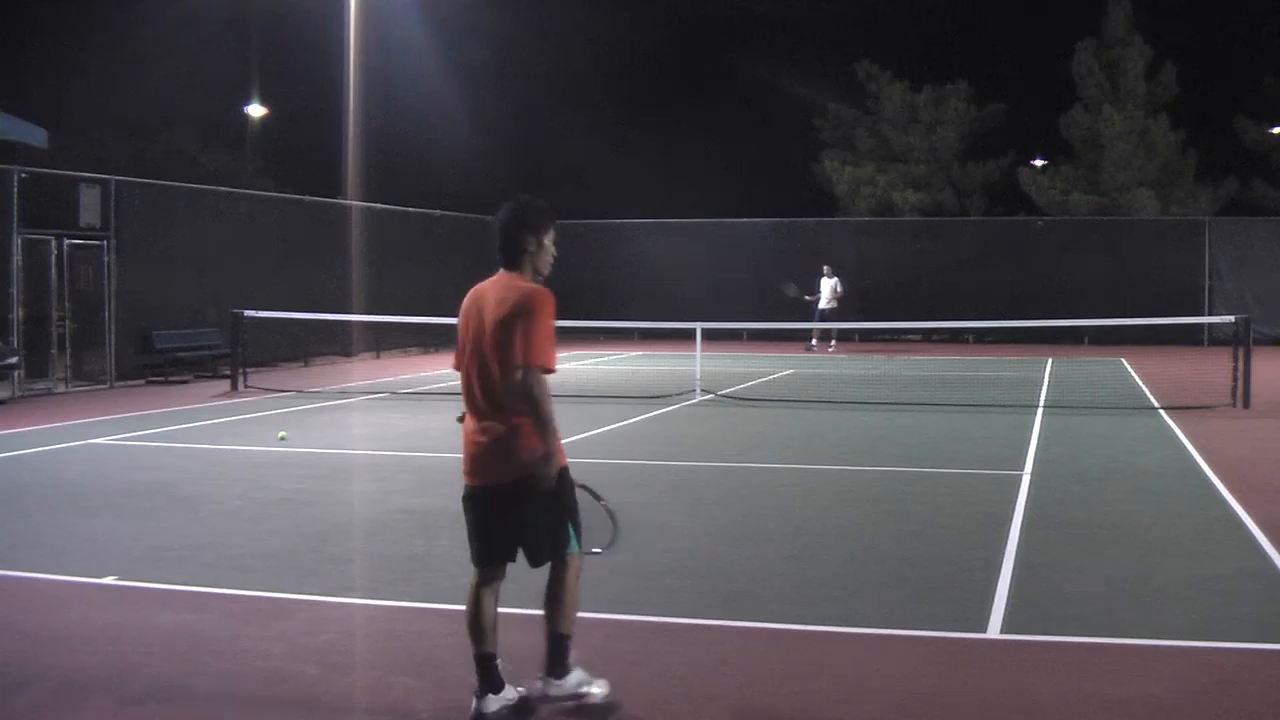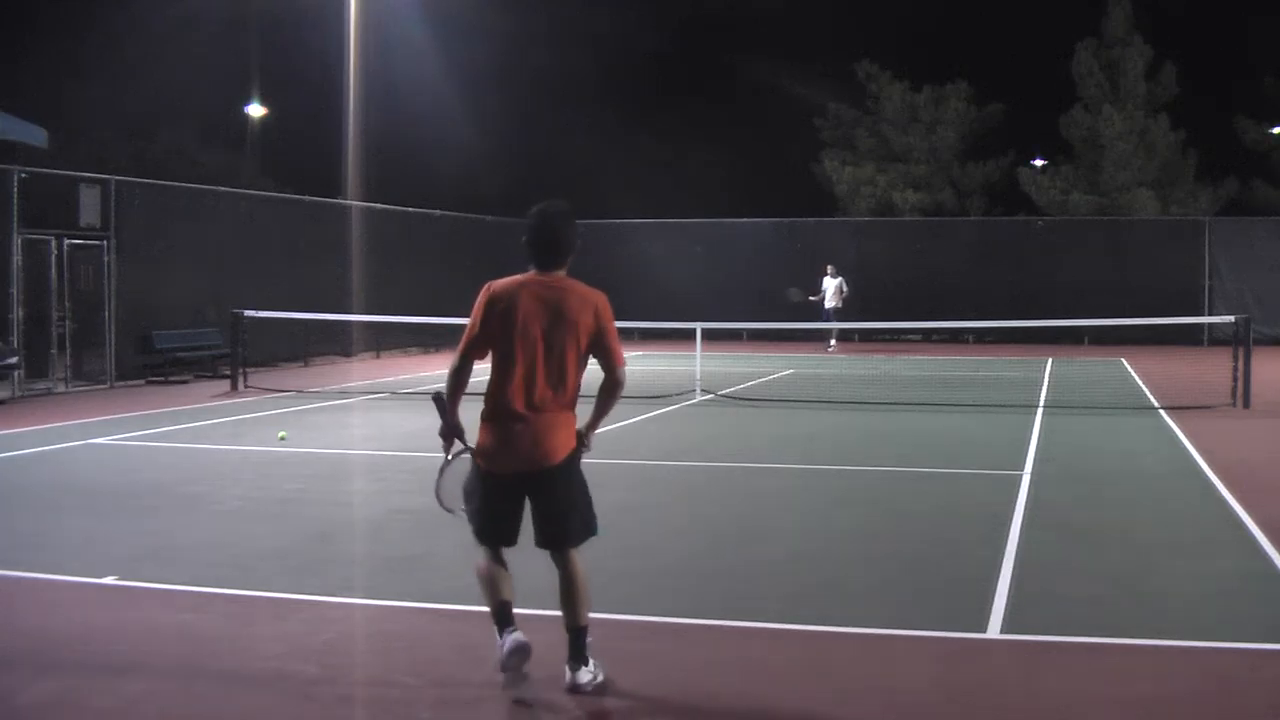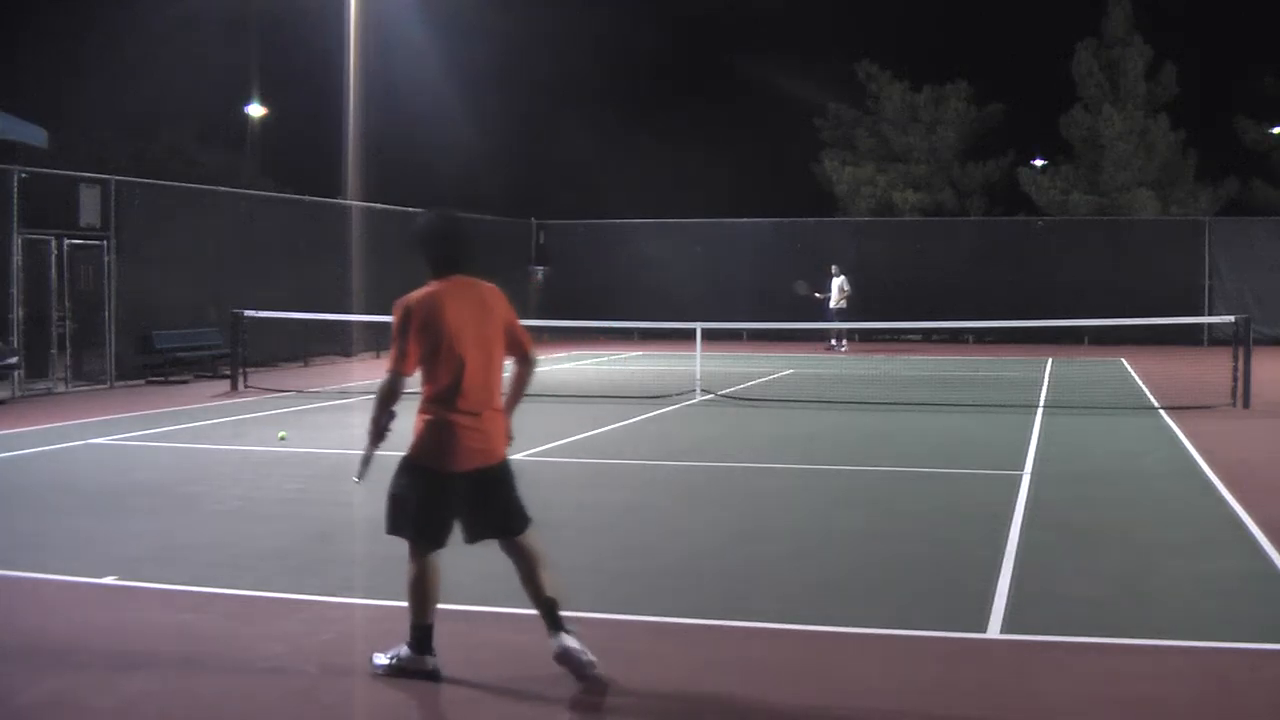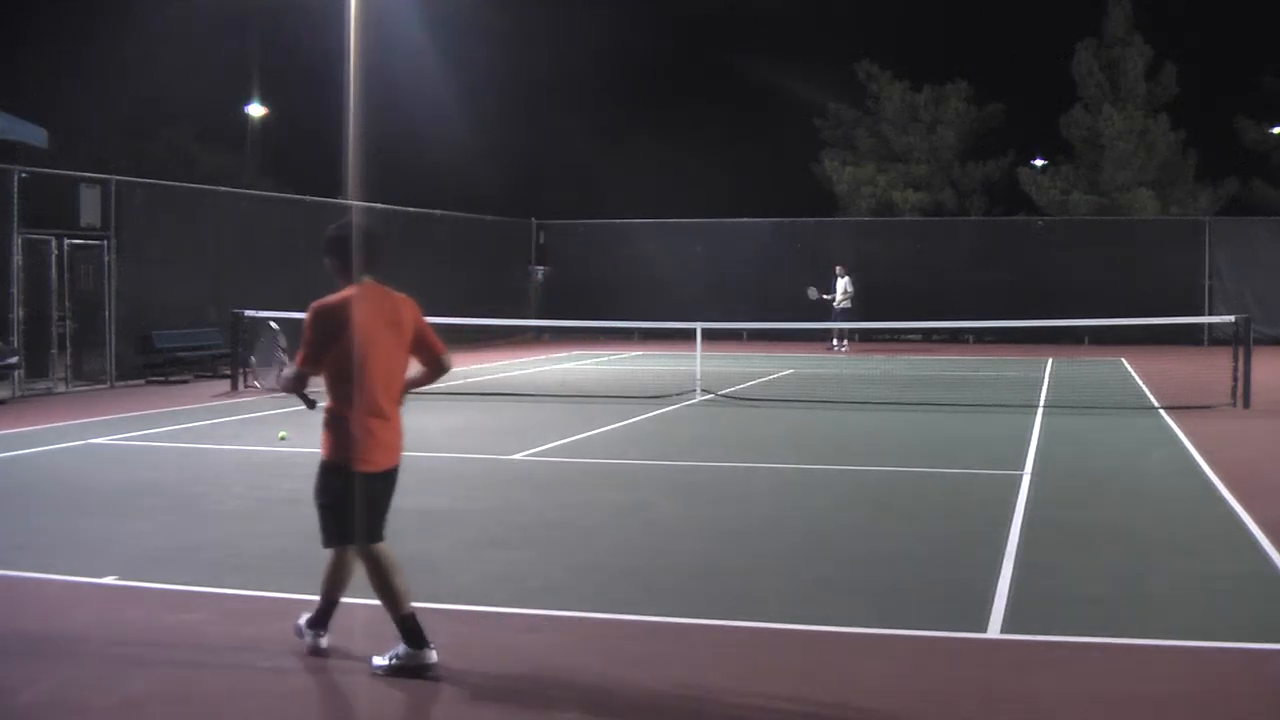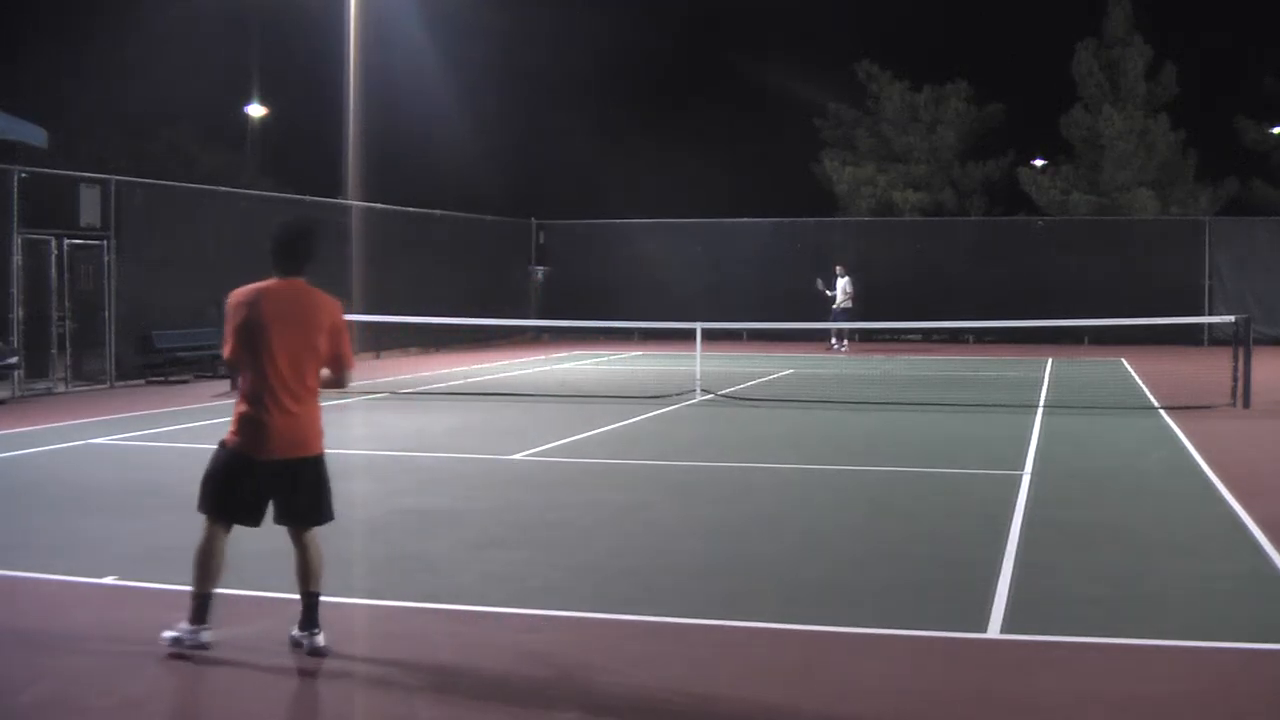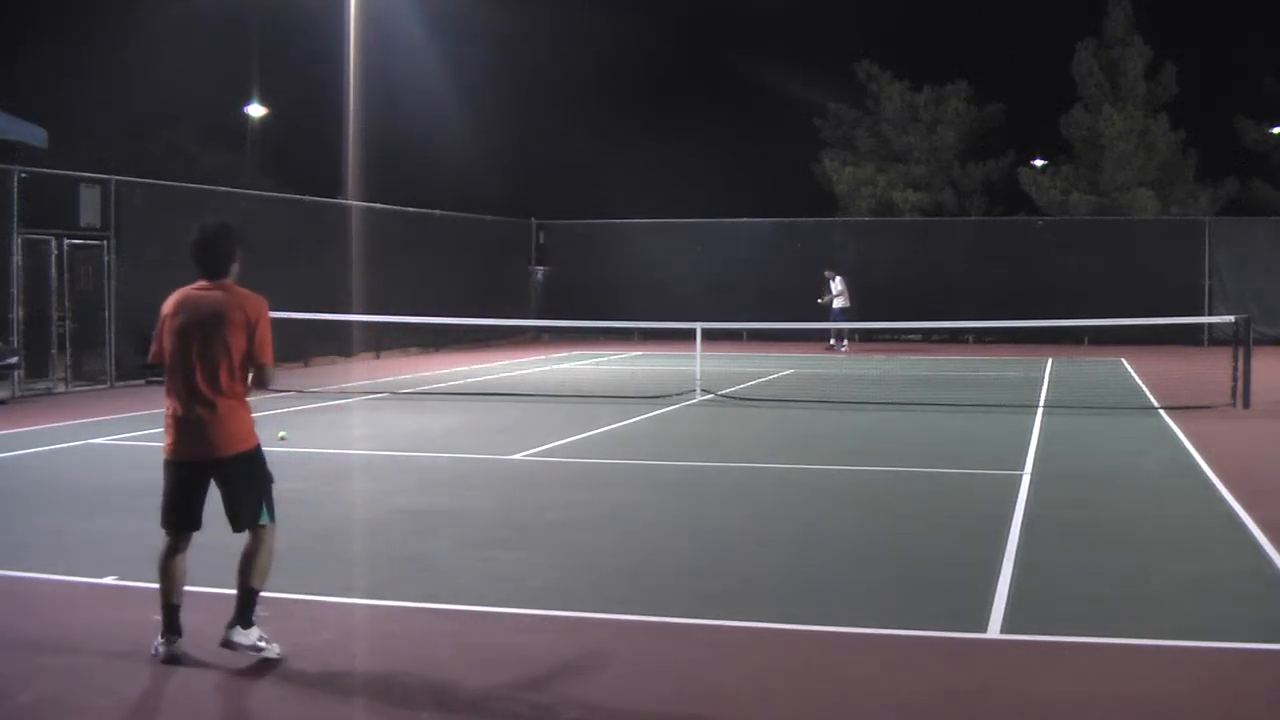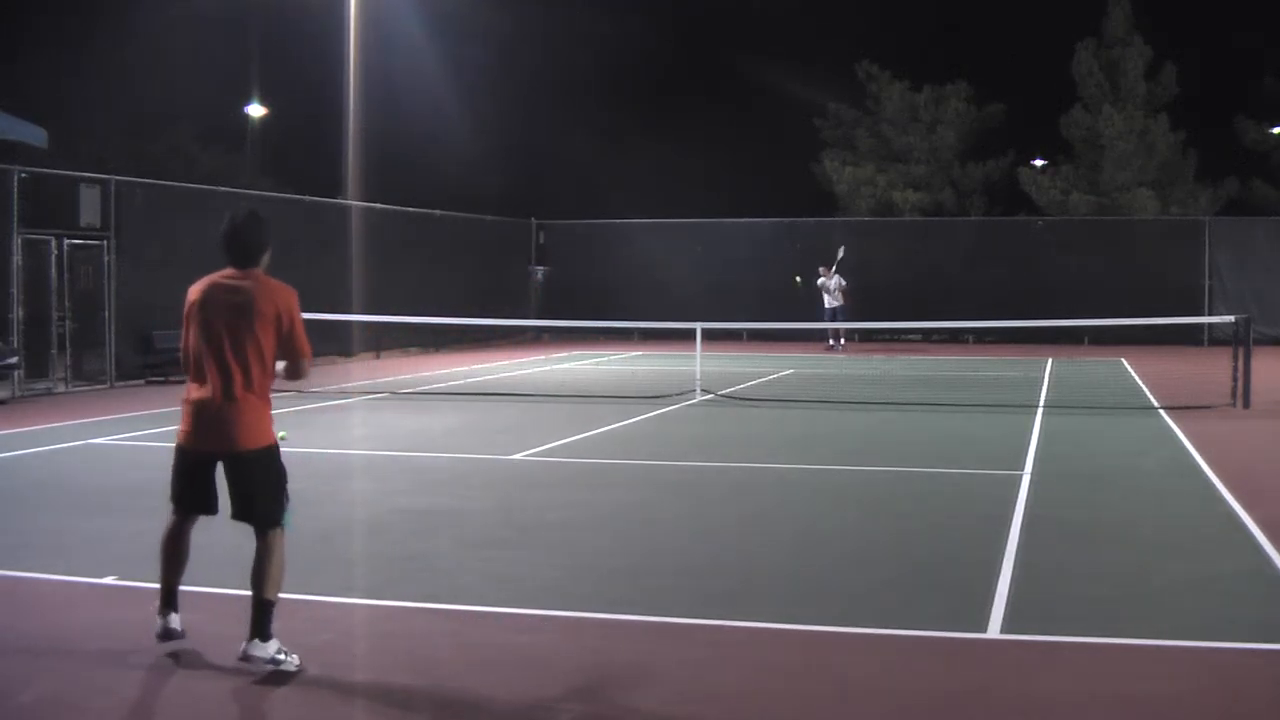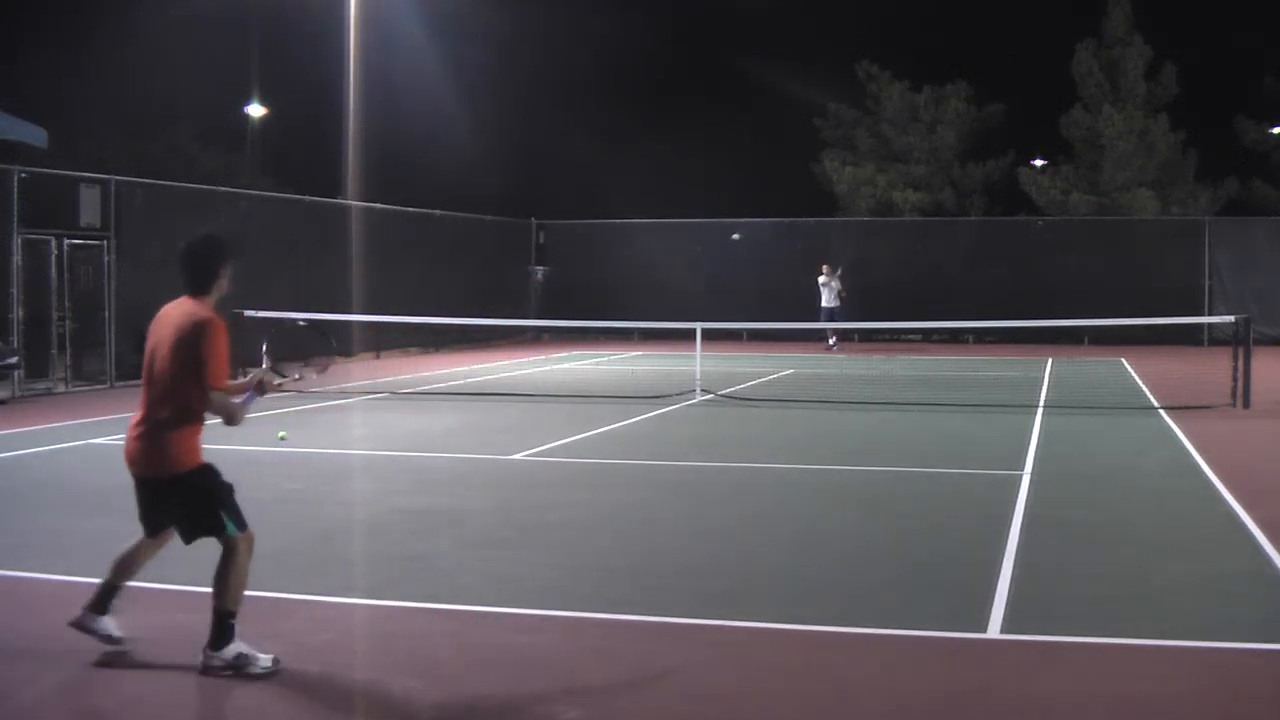
dt=0.5s
person 1, frame 1
left shoulder: (475, 297)
right shoulder: (532, 298)
right elbow: (530, 379)
right wrist: (548, 444)
left hip: (480, 454)
right hip: (526, 454)
left knee: (487, 572)
right knee: (565, 560)
right ankle: (557, 673)
person 1, frame 2
left shoulder: (497, 293)
right shoulder: (591, 302)
left elbow: (463, 364)
right elbow: (616, 377)
left wrist: (450, 418)
right wrist: (590, 428)
left hip: (497, 444)
right hip: (556, 446)
left knee: (490, 549)
right knee: (567, 555)
left ankle: (508, 631)
right ankle: (579, 664)
person 1, frame 3
left shoulder: (415, 307)
right shoulder: (492, 296)
left elbow: (395, 381)
right elbow: (527, 359)
left wrist: (377, 428)
left hip: (439, 447)
right hip: (490, 444)
left knee: (422, 549)
right knee: (516, 540)
left ankle: (418, 652)
right ankle: (563, 637)
person 1, frame 4
left shoulder: (328, 311)
right shoulder: (403, 305)
left elbow: (297, 380)
right elbow: (441, 365)
left wrist: (285, 378)
left hip: (350, 445)
right hip: (387, 443)
left knee: (368, 547)
right knee: (348, 540)
left ankle: (416, 645)
right ankle: (317, 626)
person 1, frame 5
left shoulder: (243, 299)
right shoulder: (327, 308)
left elbow: (233, 361)
right elbow: (340, 378)
left hip: (252, 435)
right hip: (304, 439)
left knee: (216, 526)
right knee: (304, 532)
left ankle: (197, 624)
right ankle: (310, 629)
person 1, frame 6
left shoulder: (173, 304)
right shoulder: (250, 305)
left elbow: (162, 364)
right elbow: (264, 378)
left hip: (182, 438)
right hip: (233, 439)
left knee: (177, 538)
right knee: (262, 528)
left ankle: (169, 636)
right ankle: (242, 626)
person 1, frame 7
left shoulder: (198, 292)
right shoulder: (280, 296)
left elbow: (188, 360)
right elbow: (299, 369)
left hip: (197, 426)
right hip: (249, 431)
left knee: (182, 518)
right knee: (272, 531)
left ankle: (168, 615)
right ankle: (260, 640)
person 1, frame 8
left shoulder: (169, 313)
right shoulder: (208, 324)
right elbow: (211, 401)
left wrist: (242, 385)
right wrist: (236, 409)
left hip: (143, 447)
right hip: (175, 454)
left knee: (158, 533)
right knee: (239, 540)
left ankle: (98, 612)
right ankle: (222, 647)
